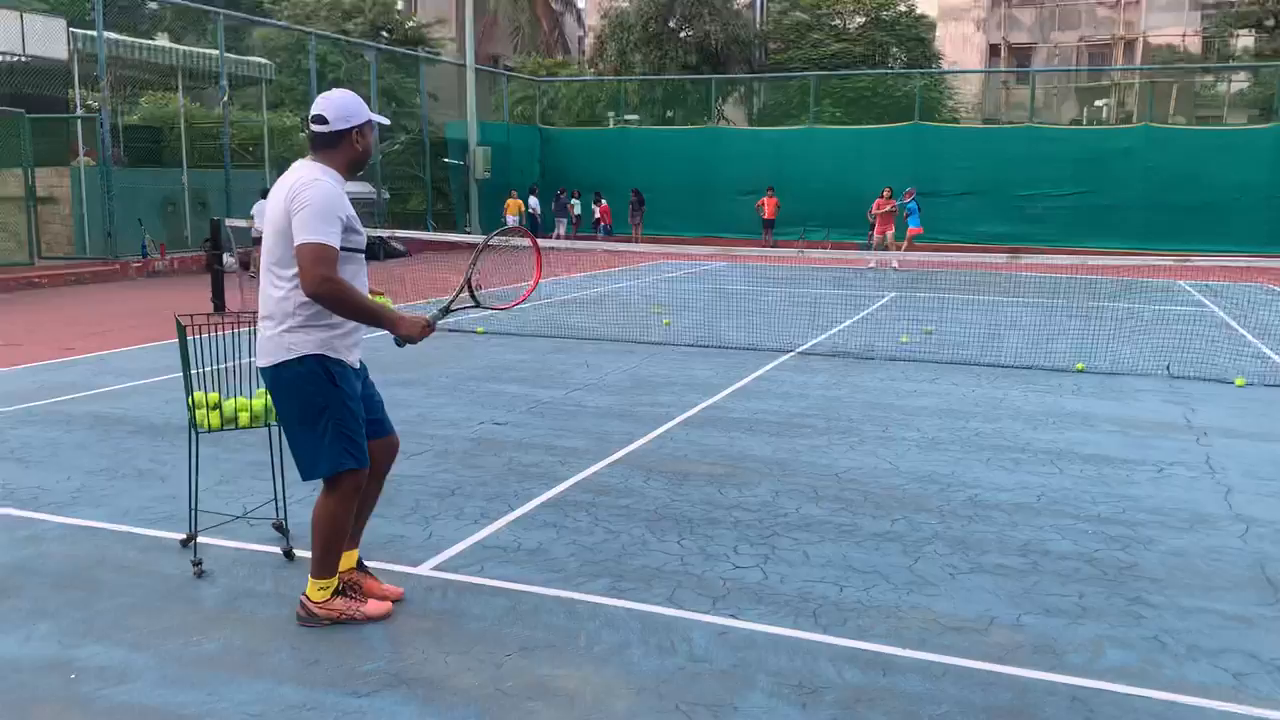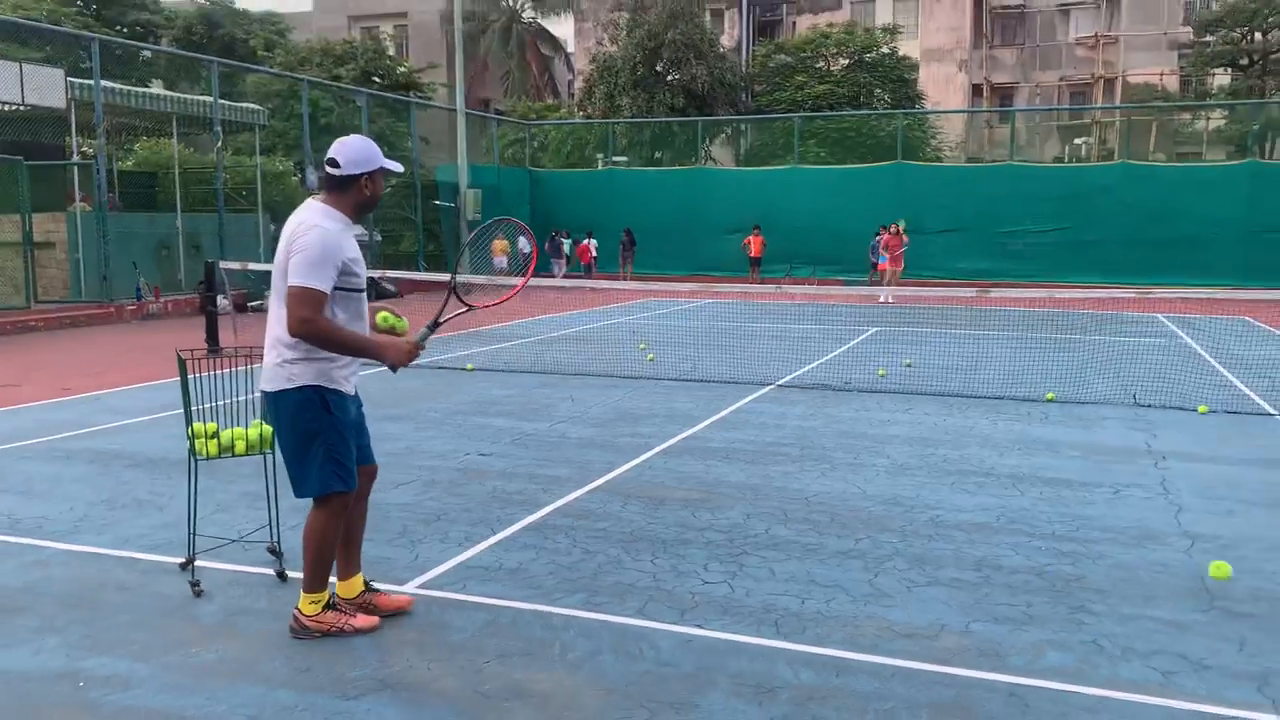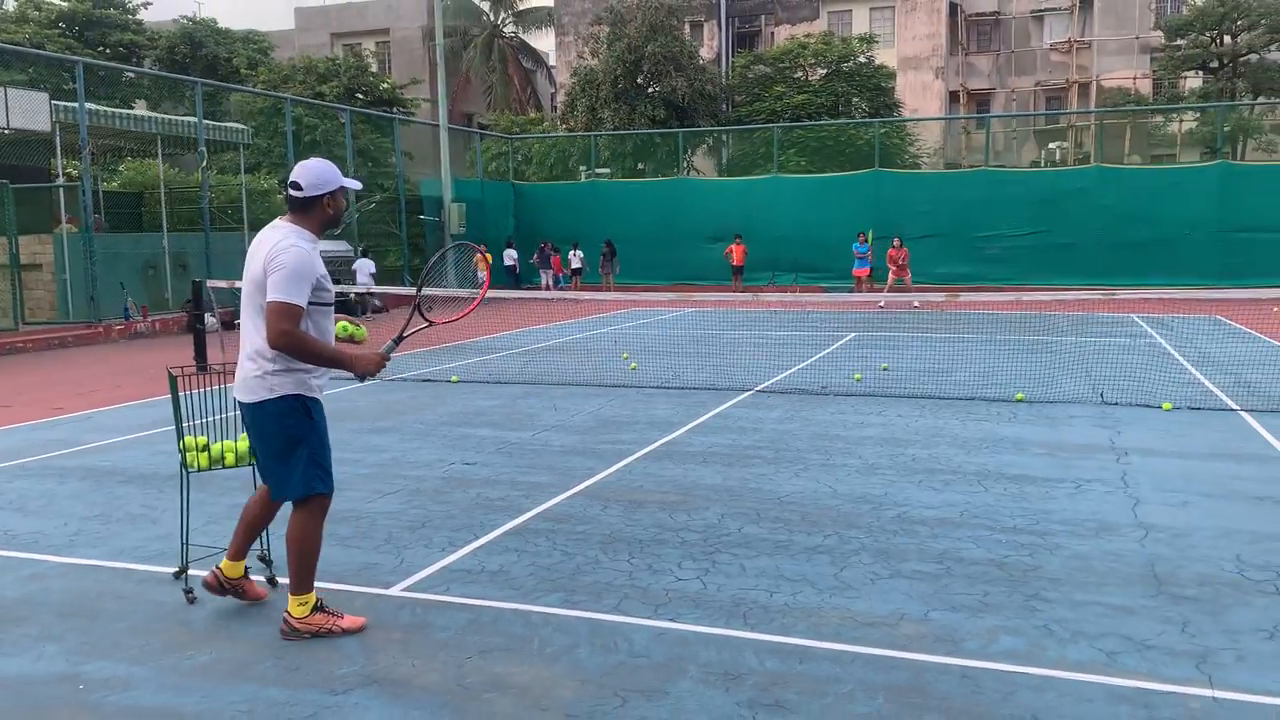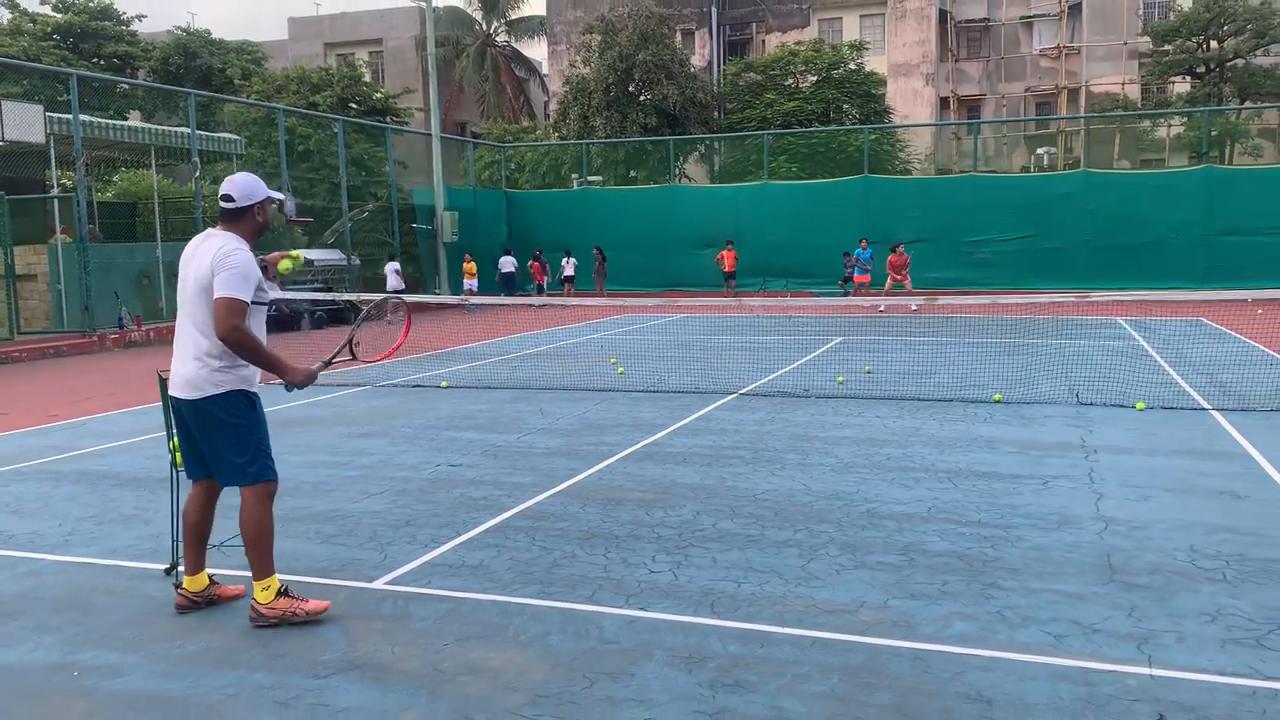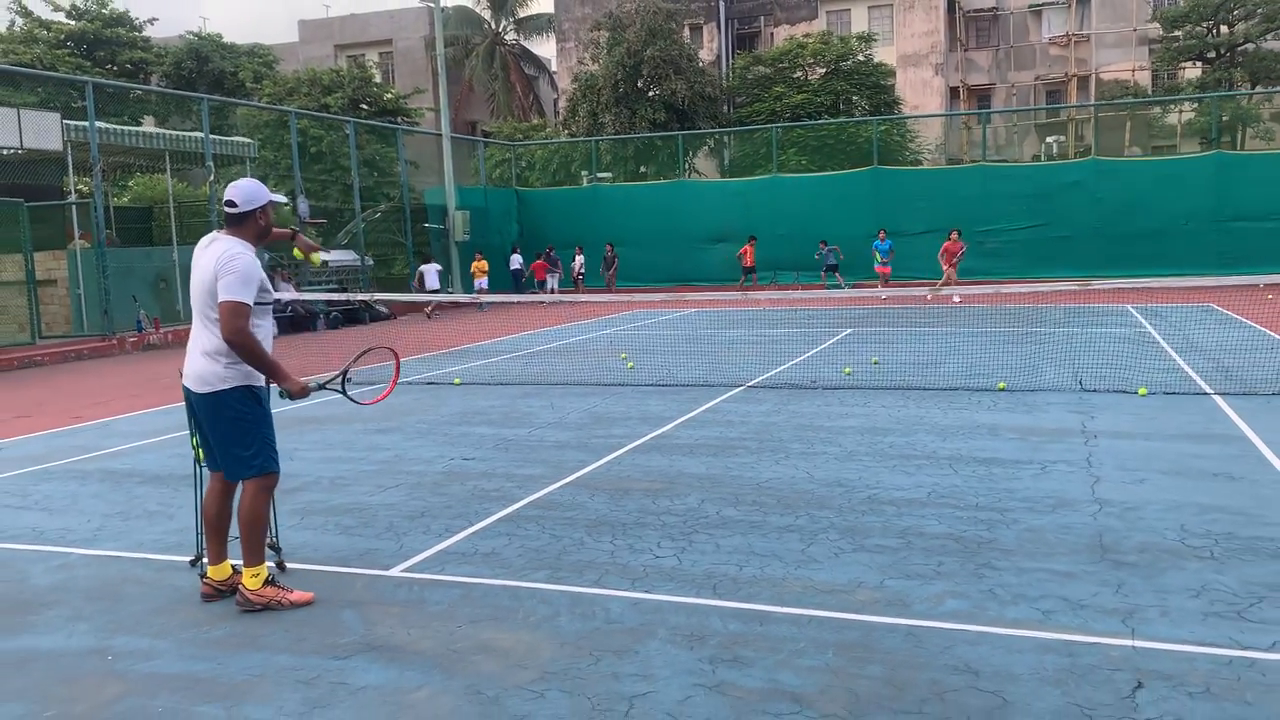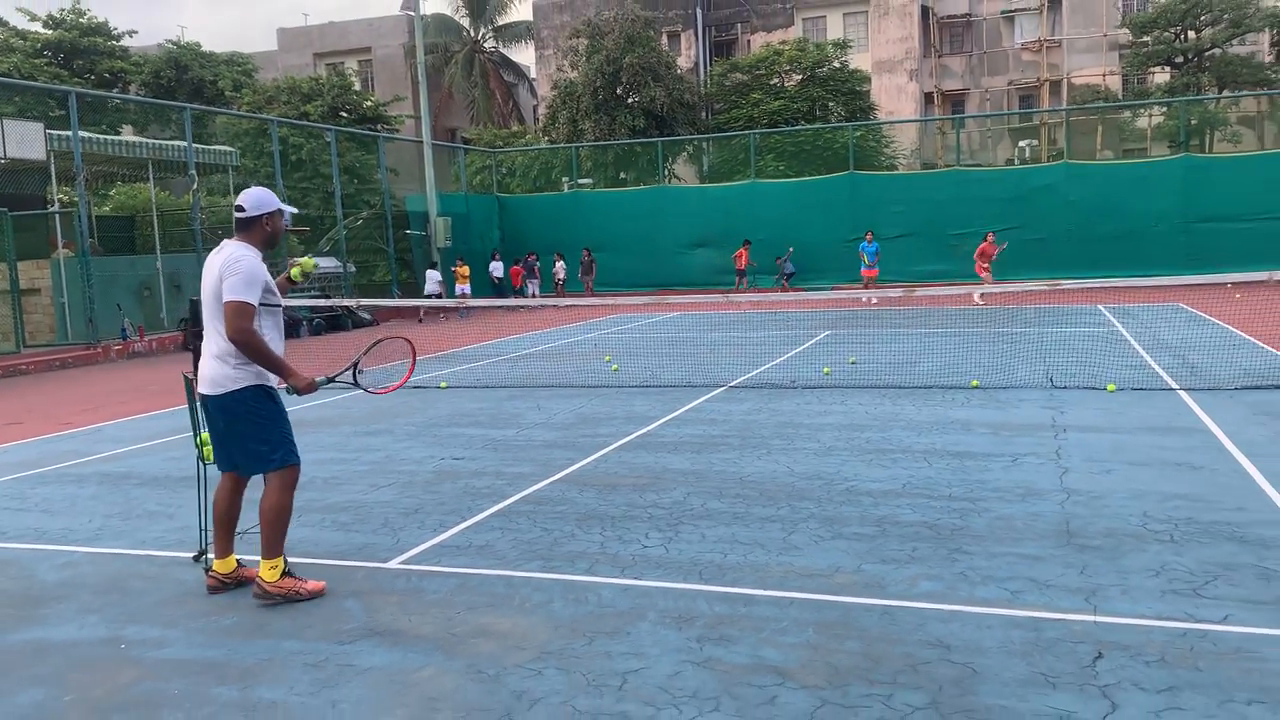
dt=0.5s
person 1, frame 1
left shoulder: (305, 180)
right shoulder: (319, 189)
right elbow: (319, 282)
left wrist: (365, 302)
right wrist: (393, 321)
left hip: (329, 353)
right hip: (309, 357)
left knee: (381, 447)
right knee: (347, 473)
left ankle: (344, 562)
person 1, frame 2
left shoulder: (324, 220)
right shoulder: (321, 234)
right elbow: (303, 323)
left wrist: (365, 315)
right wrist: (382, 350)
left hip: (327, 382)
right hip: (307, 386)
left knee: (360, 476)
right knee: (334, 494)
left ankle: (352, 588)
right ankle: (313, 609)
person 1, frame 3
left shoulder: (275, 234)
right shoulder: (296, 253)
right elbow: (282, 335)
left wrist: (330, 326)
right wrist: (351, 361)
left hip: (261, 387)
right hip: (284, 393)
left knee: (276, 486)
right knee: (312, 497)
left ankle: (229, 572)
right ankle: (303, 611)
person 1, frame 4
left shoulder: (201, 243)
right shoulder: (235, 256)
right elbow: (229, 330)
left wrist: (262, 266)
right wrist: (284, 369)
left hip: (188, 386)
right hip: (223, 389)
left knee: (206, 483)
right knee: (258, 485)
left ankle: (193, 585)
right ankle: (268, 597)
person 1, frame 5
left shoulder: (212, 242)
right shoulder: (239, 260)
left elbow: (255, 231)
right elbow: (234, 332)
left wrist: (292, 235)
right wrist: (283, 378)
left hip: (201, 381)
right hip: (231, 385)
left knee: (223, 476)
right knee: (260, 477)
left ankle: (217, 574)
right ankle: (255, 584)
person 1, frame 6
left shoulder: (226, 254)
right shoulder: (245, 262)
right elbow: (240, 331)
left wrist: (289, 282)
right wrist: (290, 374)
left hip: (217, 385)
right hip: (244, 386)
left knee: (235, 474)
right knee: (282, 471)
left ankle: (223, 567)
right ankle: (273, 576)
